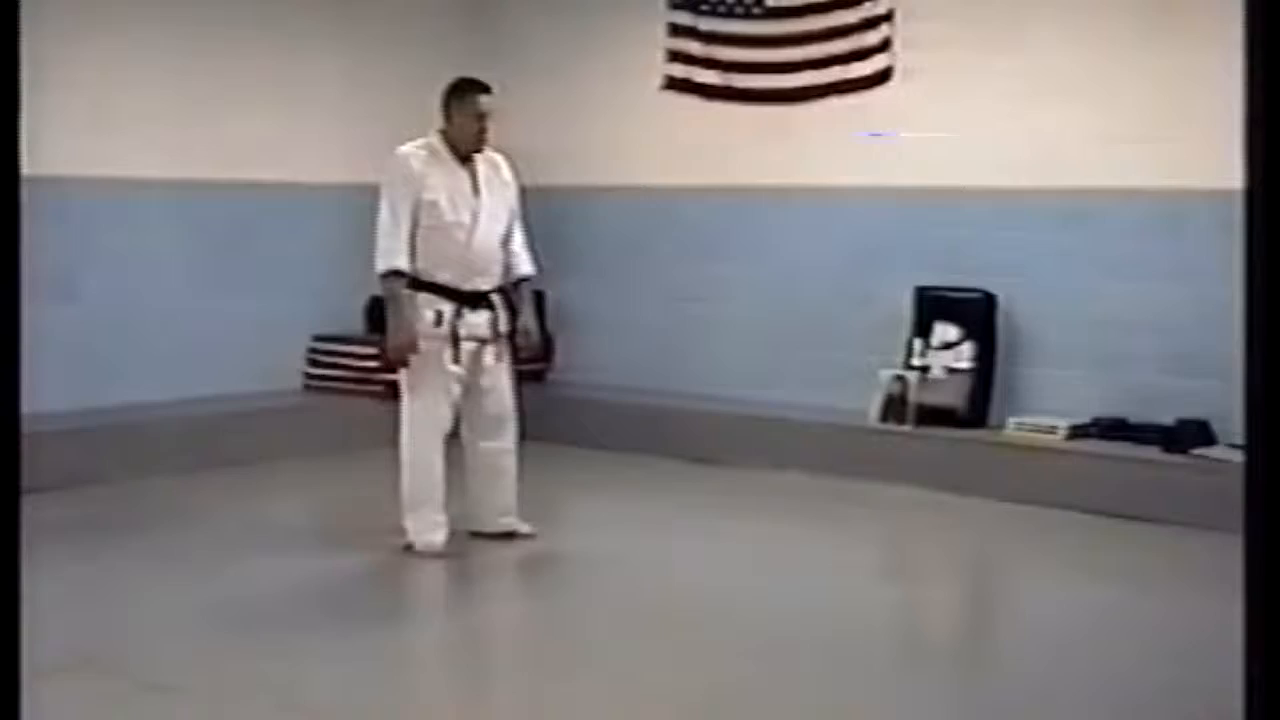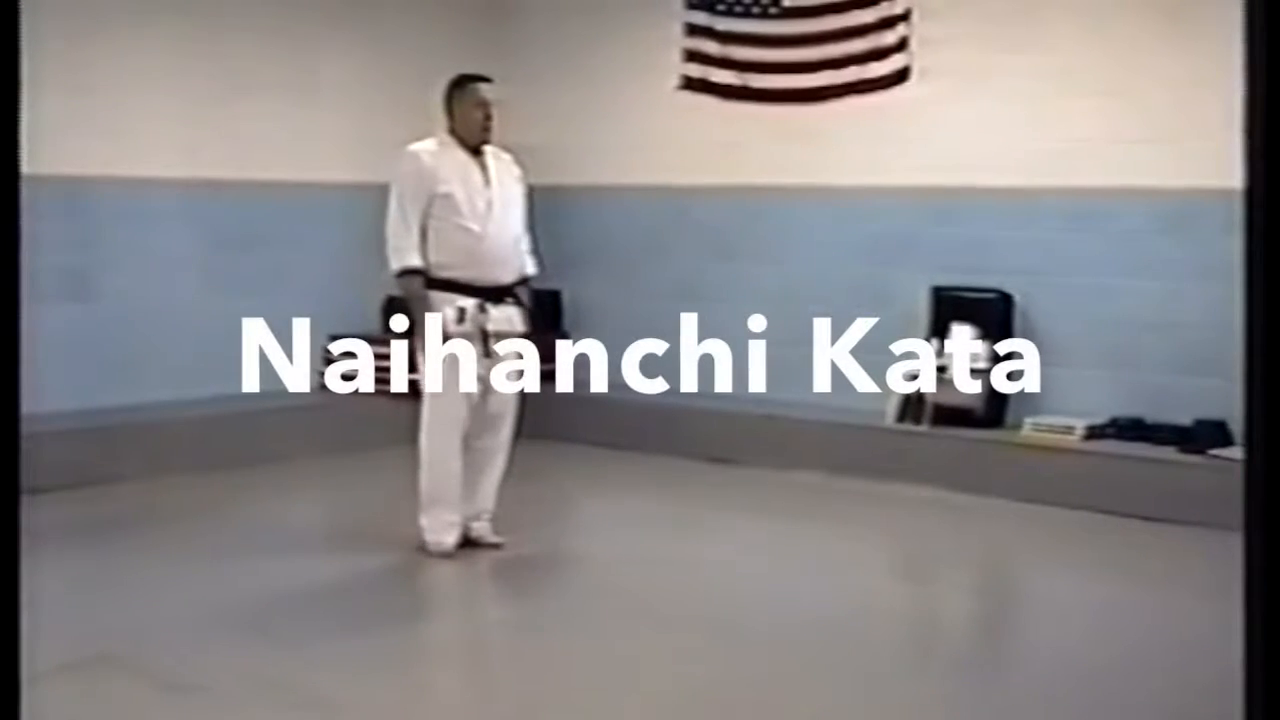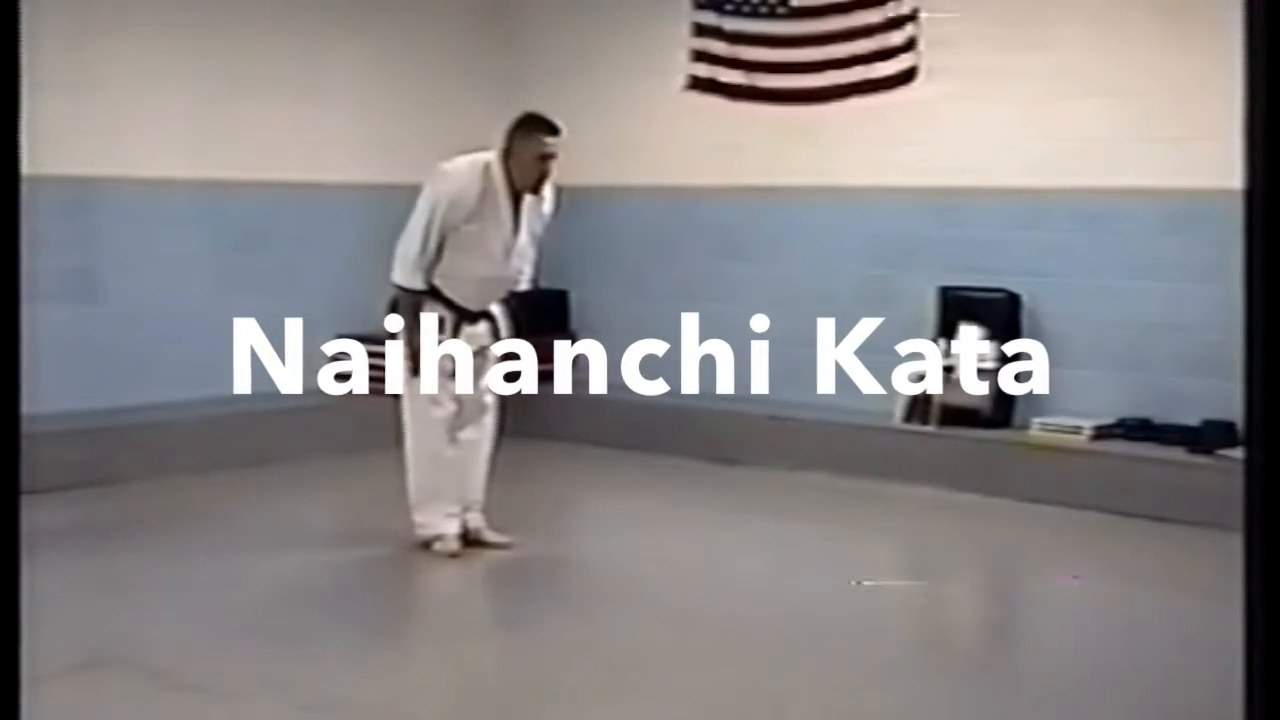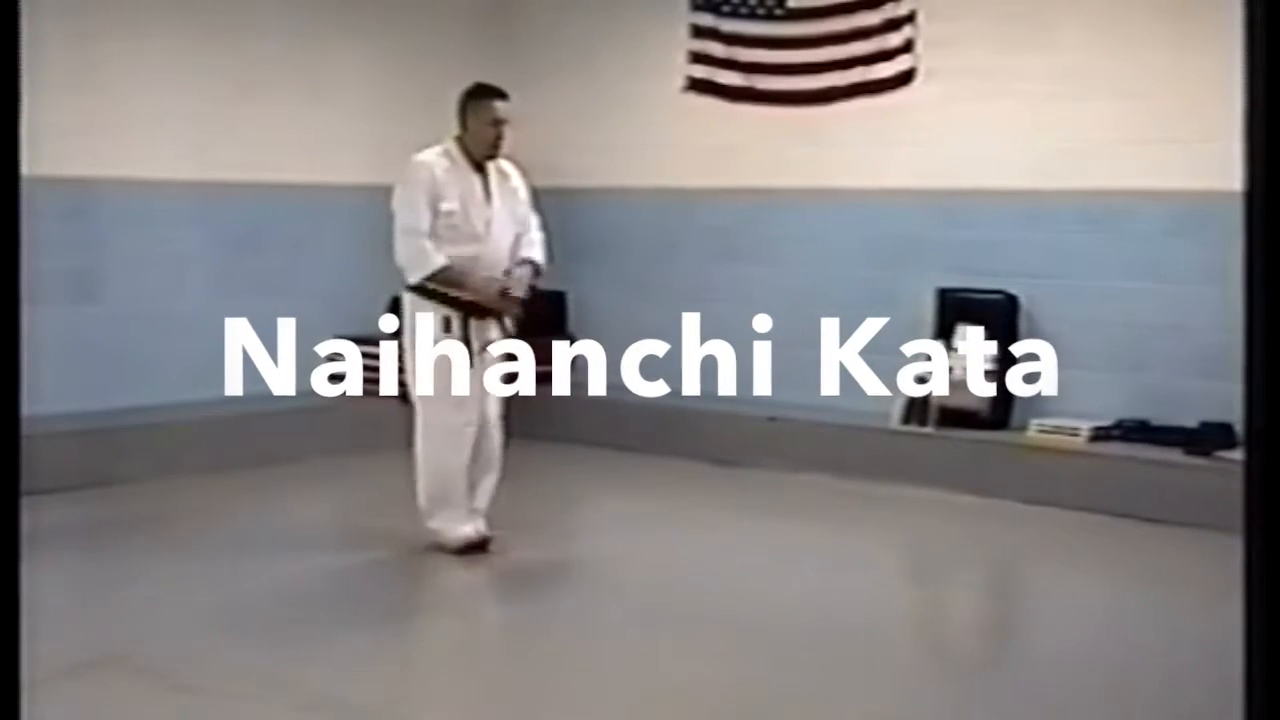
dt=1s
person 1, frame 1
left shoulder: (499, 169)
right shoulder: (411, 164)
left elbow: (513, 243)
right elbow: (392, 247)
left wrist: (525, 308)
right wrist: (398, 319)
left hip: (486, 315)
right hip: (431, 315)
left knee: (495, 420)
right knee: (426, 425)
left ankle: (493, 515)
right ankle: (425, 529)
person 1, frame 2
left shoulder: (506, 166)
right shoulder: (422, 161)
right elbow: (404, 244)
left wrist: (524, 309)
right wrist: (423, 314)
left hip: (504, 313)
right hip: (451, 311)
left knee: (495, 422)
right knee: (446, 421)
left ankle: (476, 519)
right ankle: (440, 528)
person 1, frame 3
left shoulder: (542, 197)
right shoulder: (459, 182)
right elbow: (412, 258)
left wrist: (508, 322)
right wrist: (414, 332)
left hip: (483, 318)
right hip: (432, 314)
left knee: (478, 416)
right knee: (432, 417)
left ankle: (469, 518)
right ankle: (437, 524)
person 1, frame 4
left shoulder: (509, 177)
right shoulder: (427, 170)
left elbow: (530, 236)
right elbow: (413, 250)
left wrist: (522, 275)
right wrist: (477, 286)
left hip: (486, 320)
right hip: (438, 316)
left knee: (488, 422)
right knee: (447, 421)
left ankle: (471, 518)
right ankle: (449, 523)
